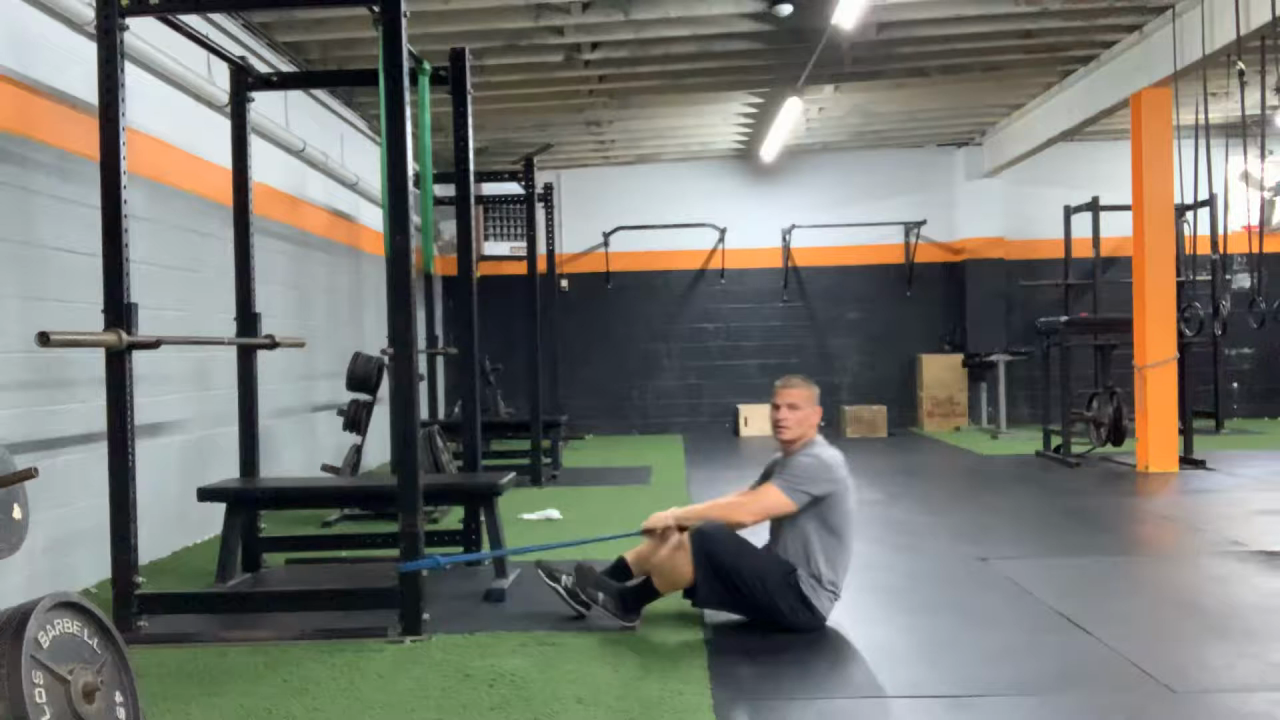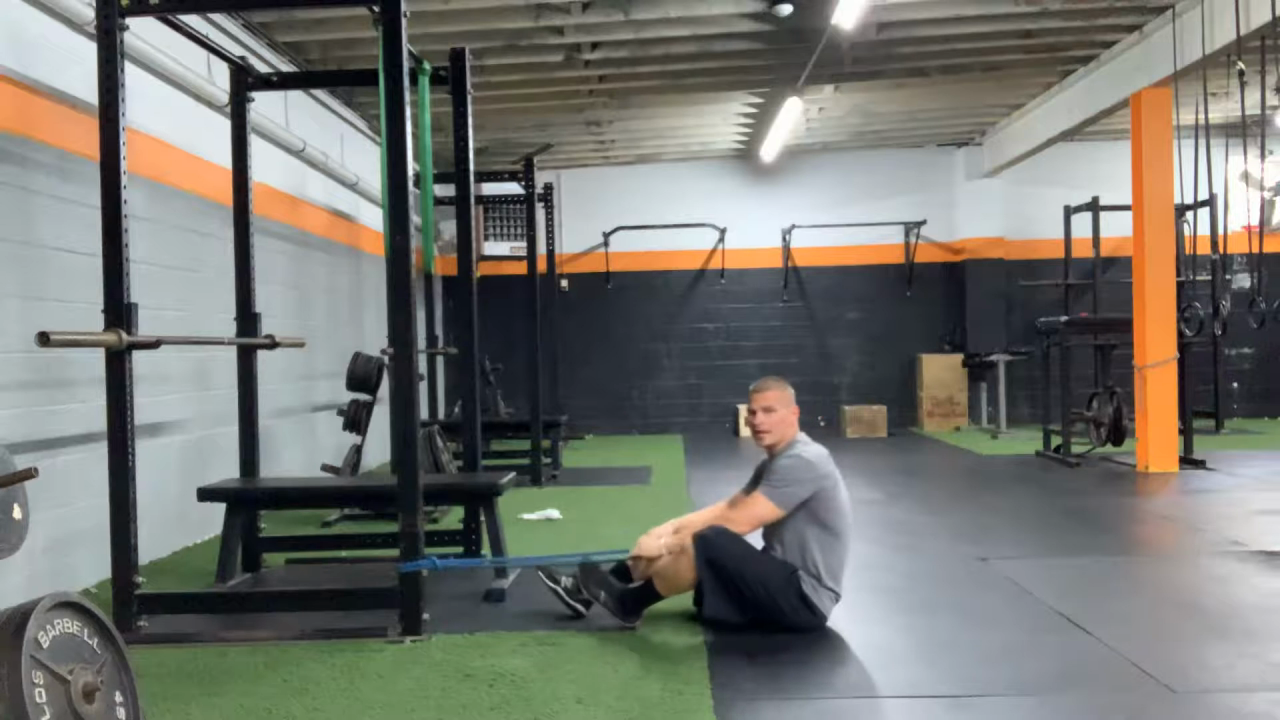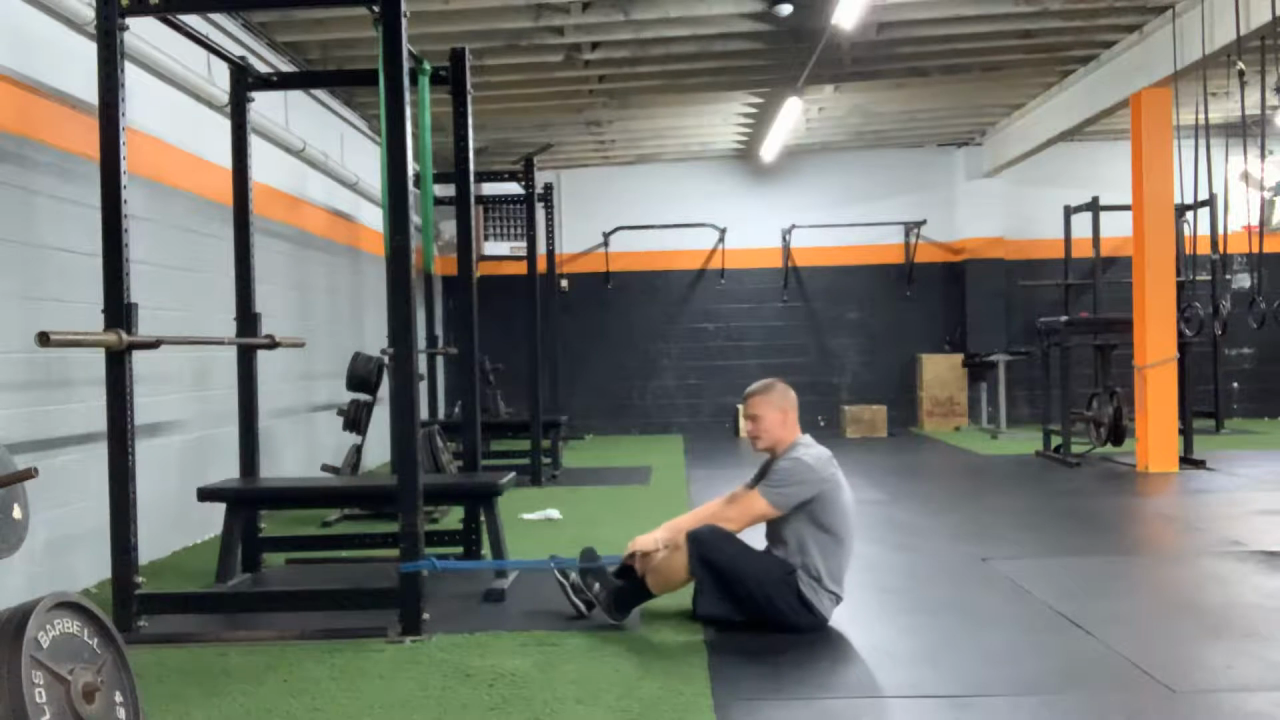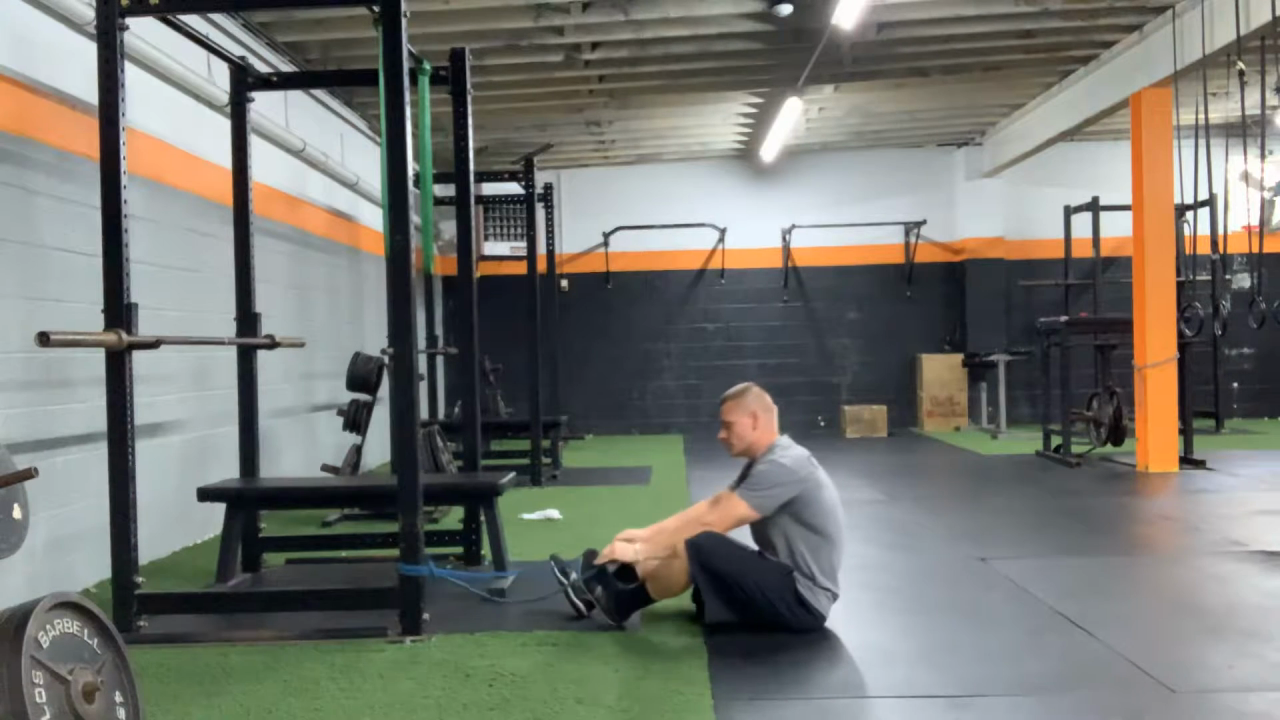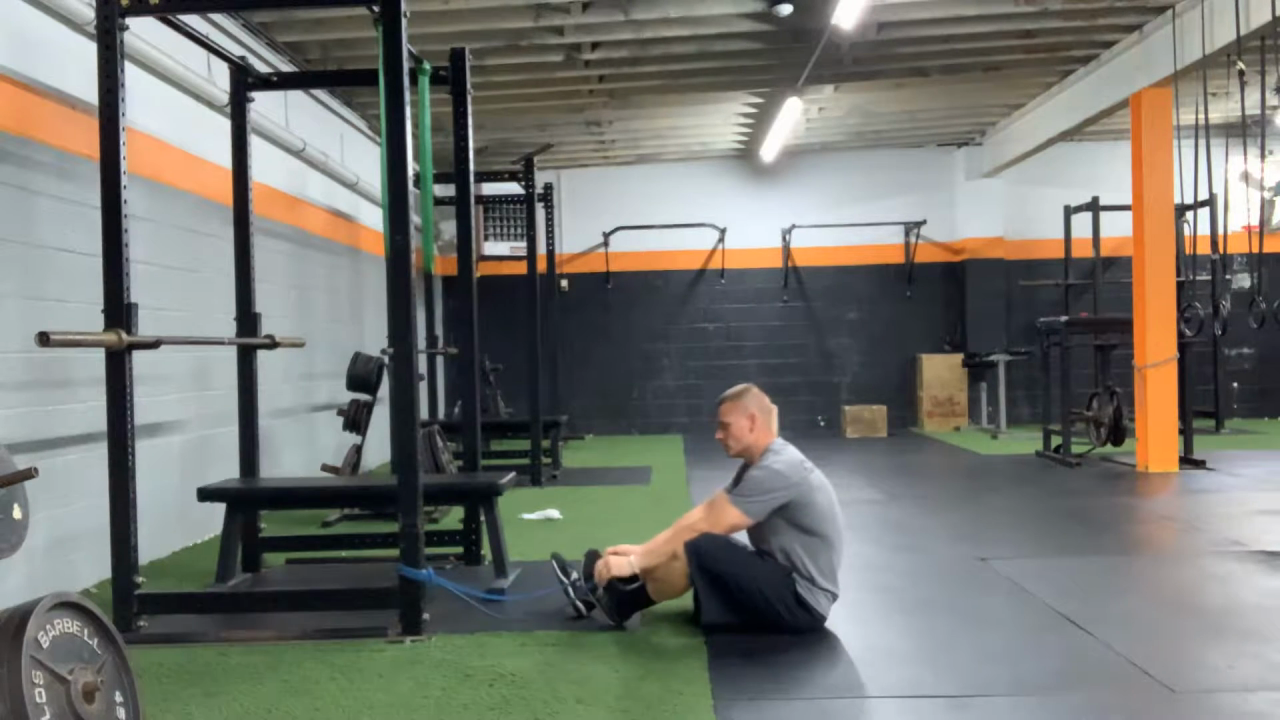
dt=0.5s
person 1, frame 1
left shoulder: (818, 463)
right shoulder: (785, 462)
left elbow: (746, 511)
right elbow: (739, 503)
left wrist: (676, 515)
right wrist: (679, 517)
left hip: (803, 599)
right hip: (785, 578)
left knee: (706, 539)
right knee: (679, 536)
left ankle: (625, 602)
right ankle: (586, 589)
person 1, frame 2
left shoulder: (803, 462)
right shoulder: (776, 462)
left elbow: (738, 523)
right elbow: (728, 508)
left wrist: (665, 545)
right wrist: (670, 529)
left hip: (805, 600)
right hip: (783, 579)
left knee: (706, 542)
right knee: (681, 541)
left ankle: (627, 603)
right ankle: (584, 591)
person 1, frame 3
left shoulder: (804, 465)
right shoulder: (783, 461)
left elbow: (732, 519)
right elbow: (726, 503)
left wrist: (661, 538)
right wrist: (663, 533)
left hip: (805, 601)
right hip: (789, 580)
left knee: (701, 542)
right knee: (684, 540)
left ankle: (618, 600)
right ankle: (599, 589)
person 1, frame 4
left shoulder: (783, 466)
right shoulder: (767, 462)
left elbow: (712, 522)
right elbow: (710, 507)
left wrist: (639, 551)
right wrist: (646, 534)
left hip: (802, 601)
right hip: (785, 578)
left knee: (698, 547)
right knee: (682, 542)
left ankle: (619, 604)
right ankle: (599, 588)
person 1, frame 5
left shoulder: (777, 471)
right shoulder: (763, 463)
left elbow: (706, 527)
right elbow: (705, 512)
left wrist: (634, 563)
right wrist: (642, 550)
left hip: (801, 602)
right hip: (783, 577)
left knee: (696, 549)
right knee: (680, 545)
left ankle: (620, 604)
right ankle: (600, 589)
